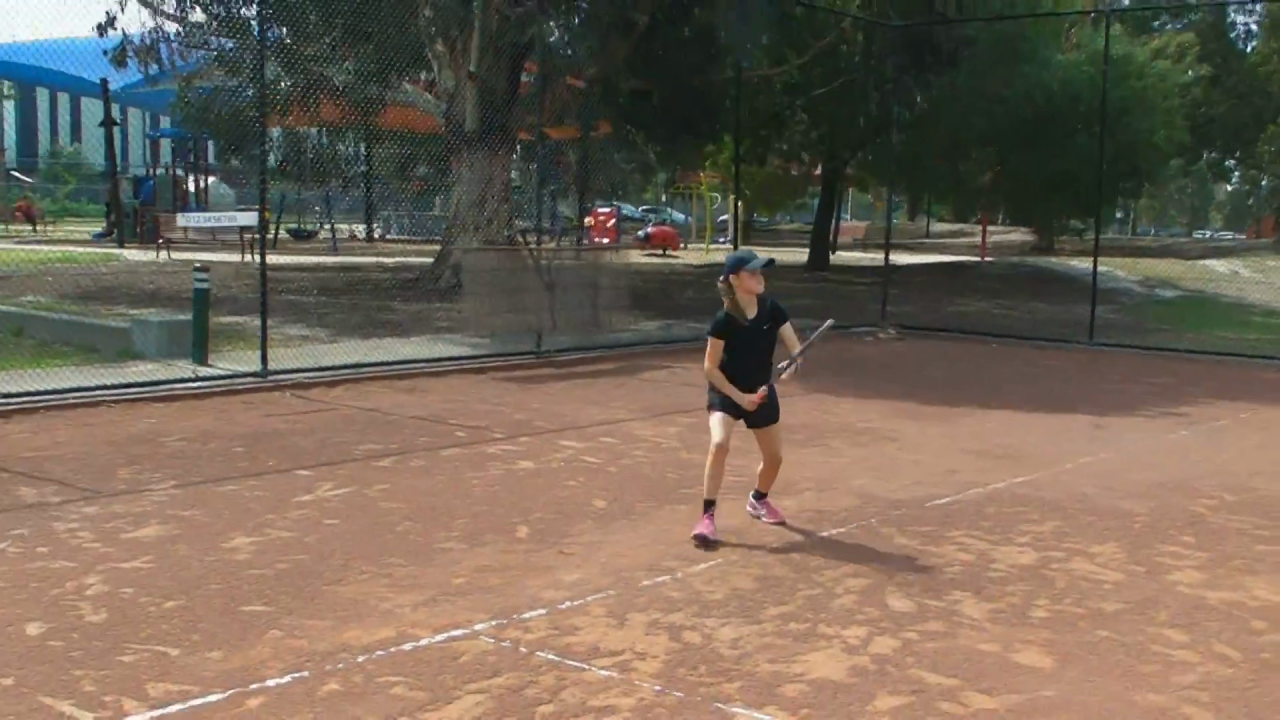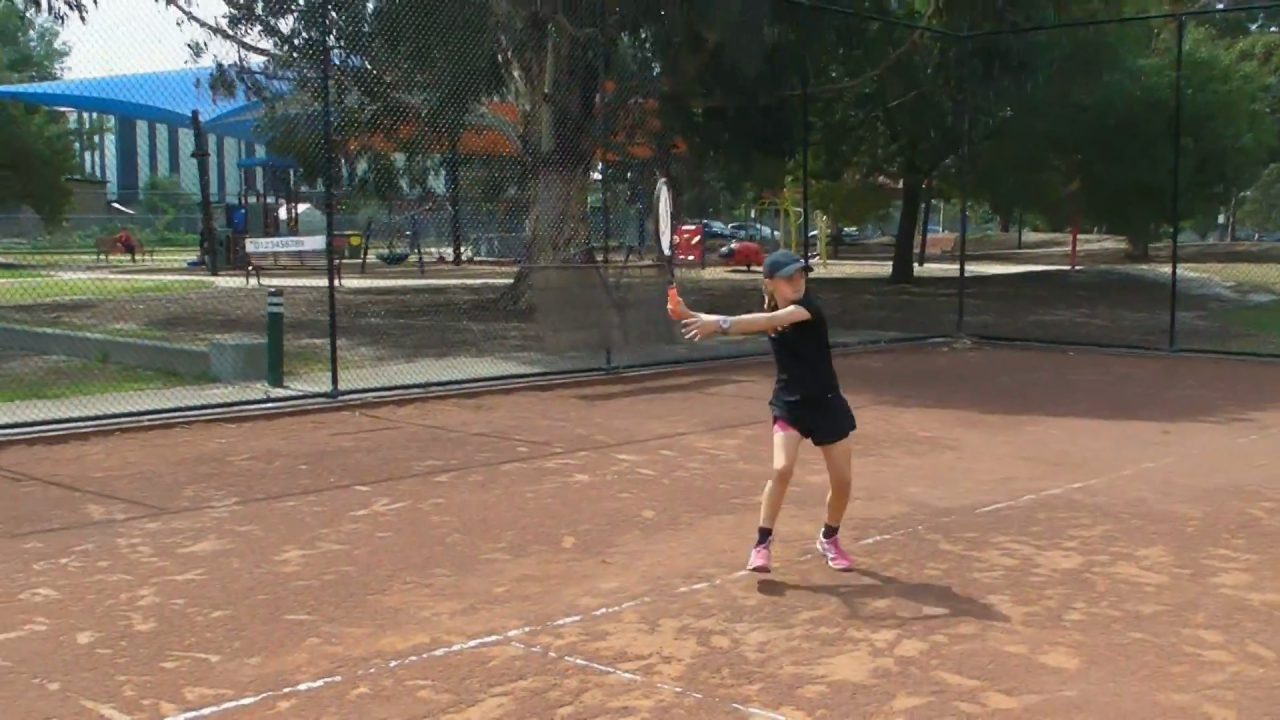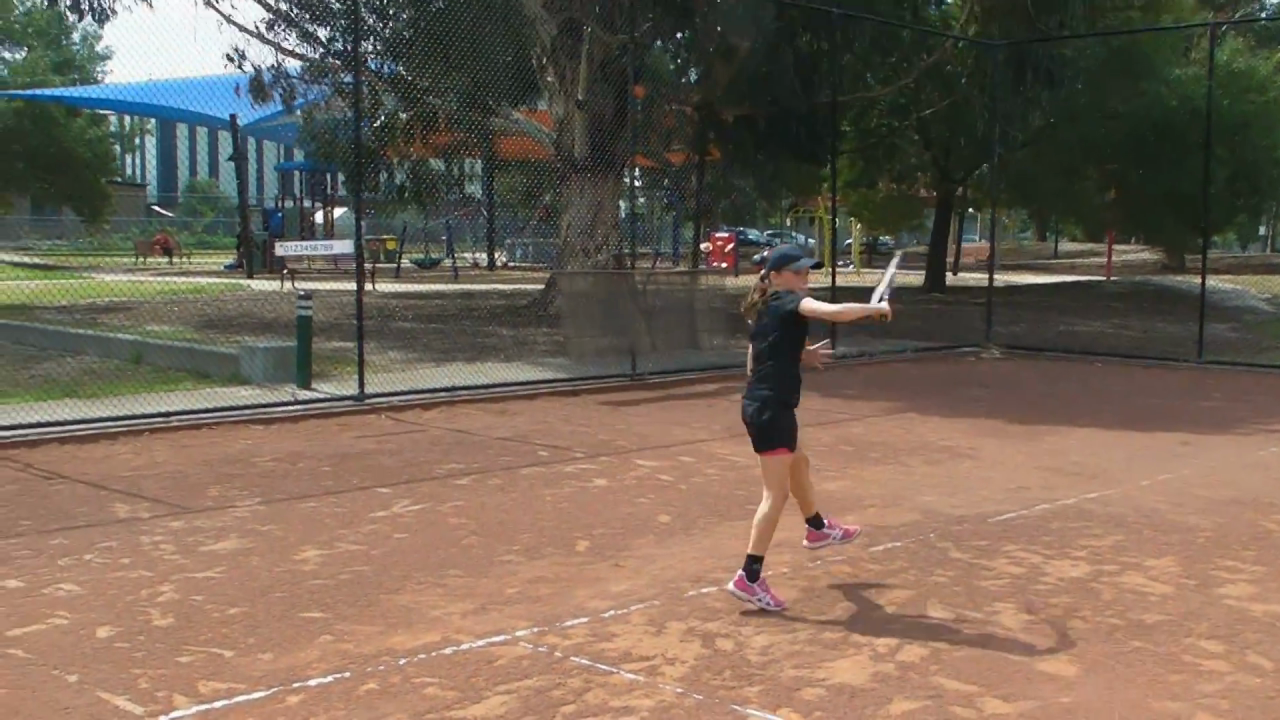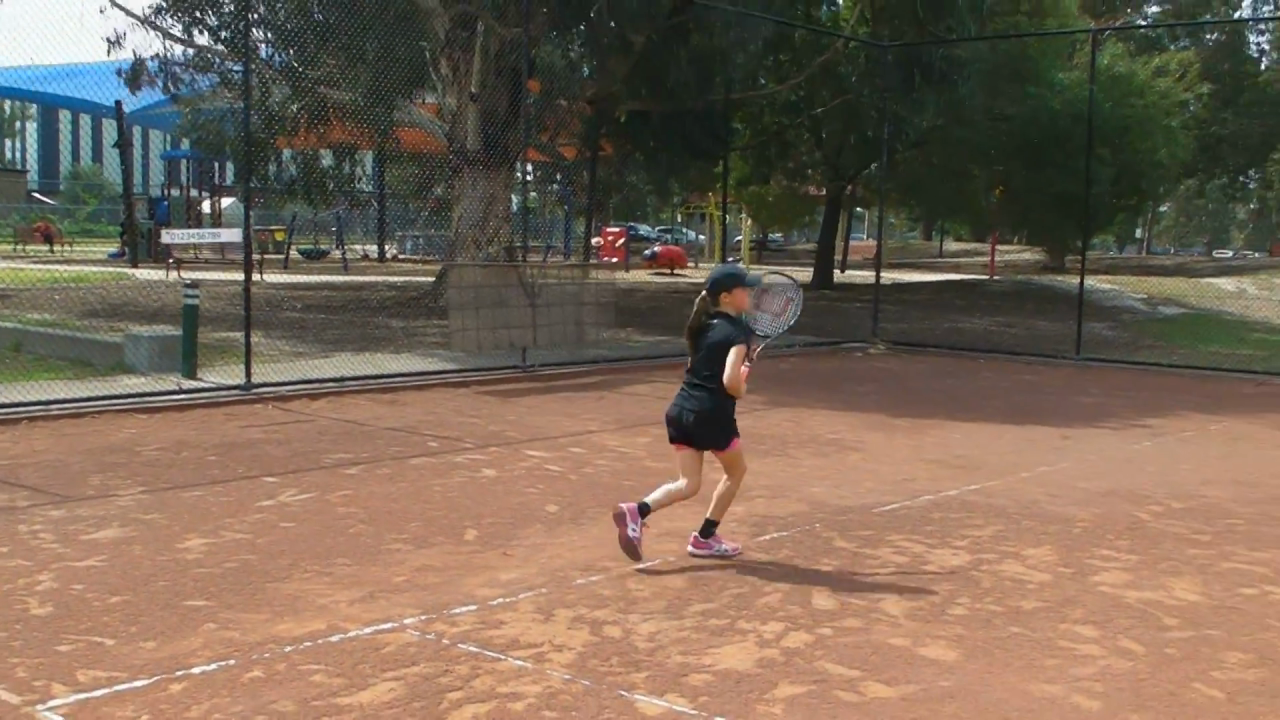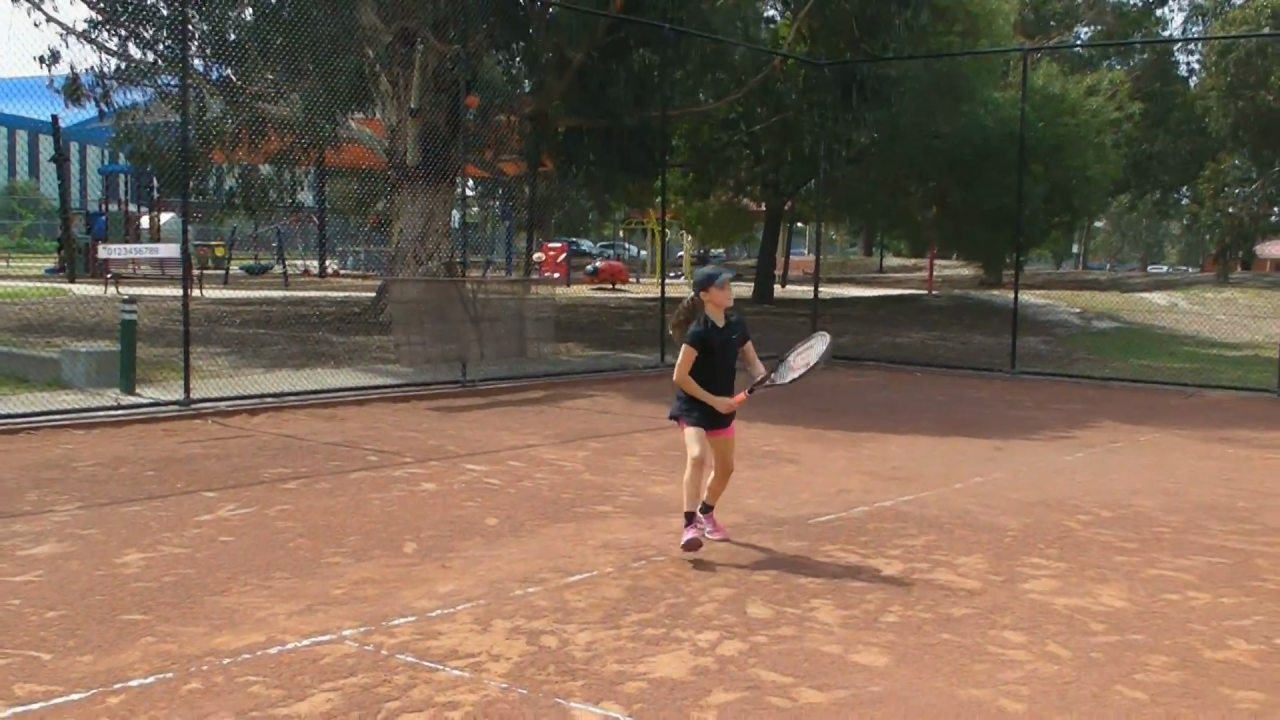
dt=0.7s
person 1, frame 1
left shoulder: (773, 310)
right shoulder: (723, 320)
left elbow: (795, 348)
right elbow: (710, 368)
left wrist: (792, 365)
right wrist: (737, 395)
left hip: (760, 392)
right hip: (726, 392)
left knee: (774, 457)
right knee: (719, 444)
left ankle: (759, 500)
right ankle: (707, 515)
person 1, frame 2
left shoulder: (809, 308)
right shoulder: (767, 314)
left elbow: (771, 320)
right elbow: (738, 323)
left wrist: (720, 324)
right wrist: (690, 316)
left hip: (825, 403)
right hip: (789, 405)
left knee: (842, 481)
right knee: (782, 469)
left ankle: (830, 540)
right ankle: (763, 543)
person 1, frame 3
left shoulder: (765, 313)
right shoulder: (788, 304)
right elbow: (835, 312)
left wrist: (801, 356)
right wrist: (876, 309)
left hip: (765, 405)
right hip: (769, 409)
left knee: (799, 463)
right knee: (777, 494)
left ankle: (817, 528)
right ankle: (749, 578)
person 1, frame 4
left shoulder: (703, 325)
right shoulder: (737, 332)
right elbow: (731, 381)
right wrist: (741, 391)
left hip: (681, 409)
right hip: (711, 414)
left knee: (687, 486)
right knee: (736, 472)
left ankle: (635, 513)
right ankle: (704, 538)
person 1, frame 5
left shoulder: (736, 324)
right shoulder: (698, 331)
left elbow: (752, 360)
right elbow: (679, 376)
left wrist: (760, 375)
right wrist: (712, 400)
left hip: (721, 405)
right hip: (693, 404)
left knee: (725, 468)
right knee: (697, 457)
left ankle: (705, 513)
right ankle: (690, 526)
